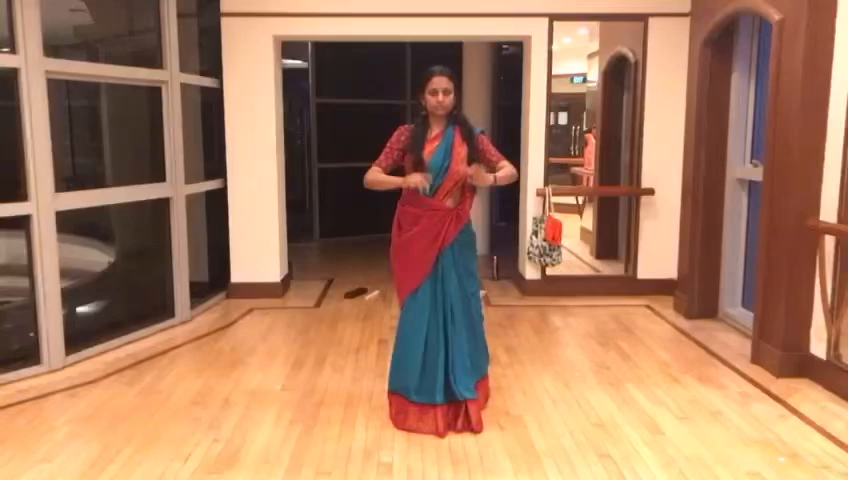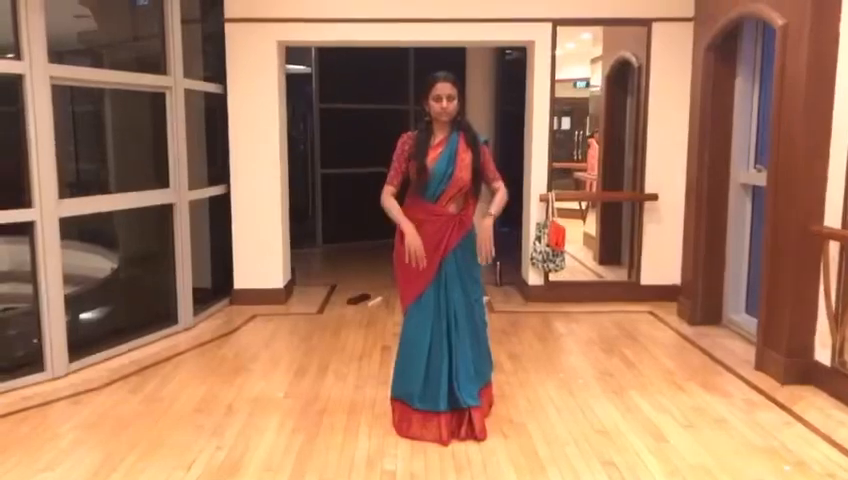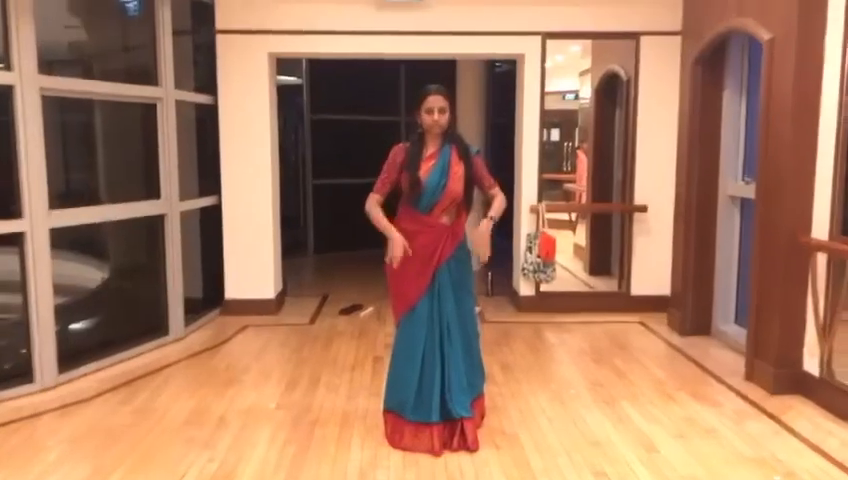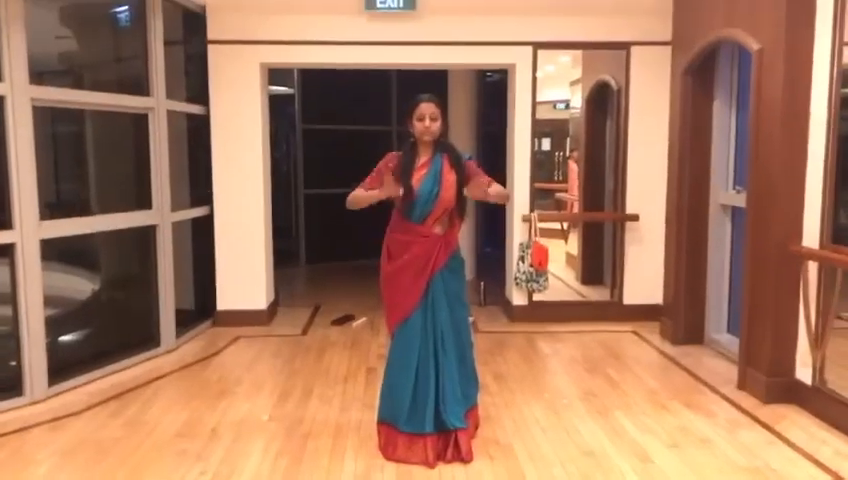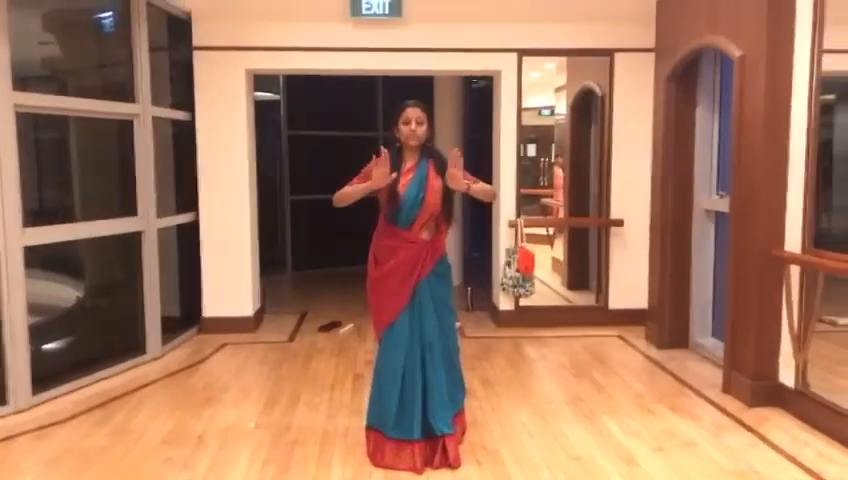
dt=0.2s
person 1, frame 1
left shoulder: (470, 137)
right shoulder: (406, 135)
left elbow: (510, 171)
right elbow: (370, 178)
left wrist: (487, 178)
right wrist: (404, 181)
left hip: (455, 236)
right hip: (415, 236)
left knee: (459, 309)
right knee: (419, 312)
left ankle: (460, 390)
right ankle: (419, 394)
person 1, frame 2
left shoulder: (473, 144)
right shoulder: (410, 142)
left elbow: (499, 188)
right elbow: (388, 194)
left wrist: (488, 220)
right wrist: (407, 230)
left hip: (460, 242)
right hip: (418, 241)
left knee: (462, 316)
right knee: (422, 319)
left ankle: (464, 399)
right ankle: (422, 403)
person 1, frame 3
left shoulder: (465, 155)
right shoulder: (403, 154)
left elbow: (497, 198)
right elbow: (373, 203)
left wrist: (486, 224)
right wrist: (392, 233)
left hip: (451, 252)
right hip: (410, 251)
left knee: (454, 326)
right knee: (415, 329)
left ankle: (456, 409)
right ankle: (414, 412)
person 1, frame 4
left shoulder: (457, 163)
right shoulder: (395, 162)
left elbow: (503, 195)
right elbow: (352, 201)
left wrist: (484, 191)
right wrist: (380, 193)
left hip: (444, 262)
right hip: (404, 261)
left knee: (448, 335)
right knee: (409, 338)
left ankle: (450, 418)
right ankle: (409, 423)
person 1, frame 5
left shoulder: (442, 166)
right shoulder: (381, 165)
left elbow: (490, 193)
right elbow: (338, 199)
left wrist: (463, 186)
right wrist: (372, 185)
left hip: (431, 267)
right hip: (391, 266)
left knee: (435, 340)
right knee: (397, 344)
left ankle: (438, 425)
right ankle: (397, 430)
